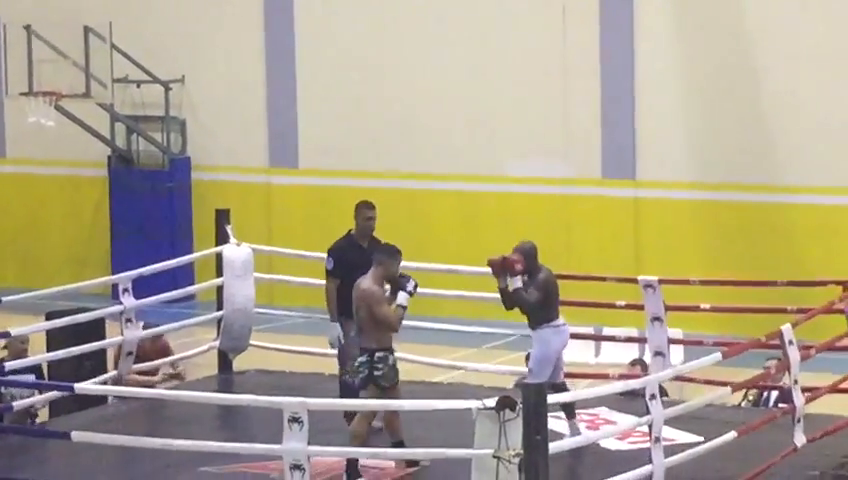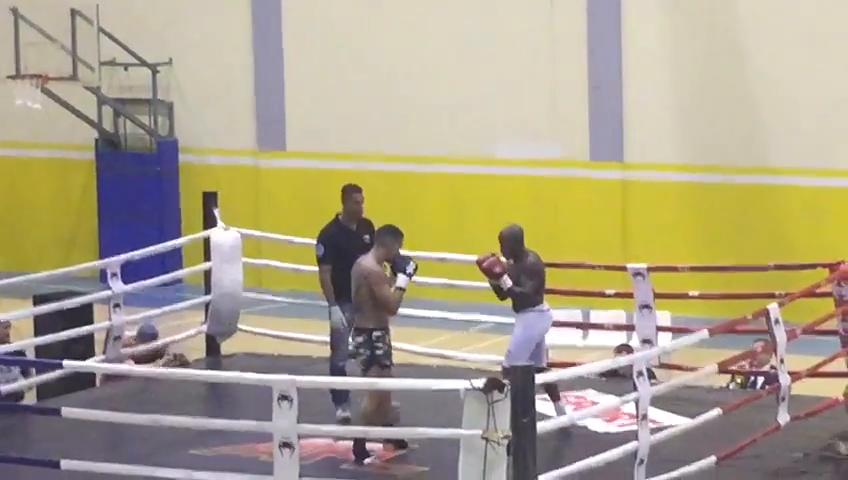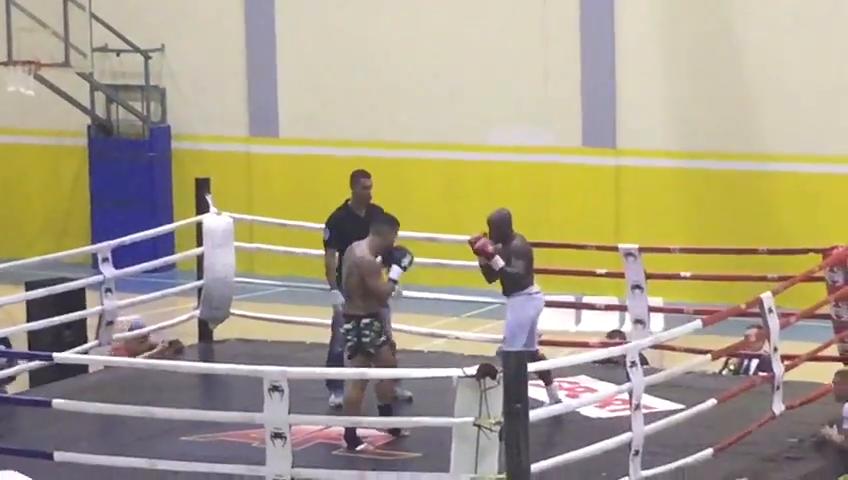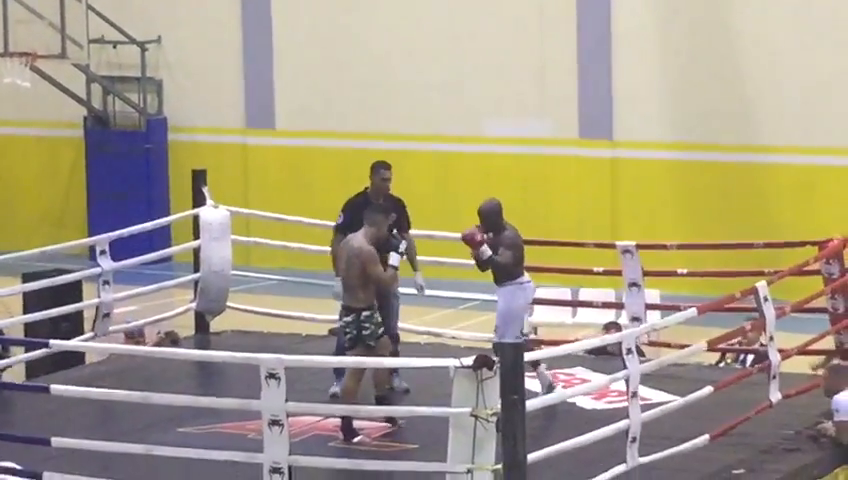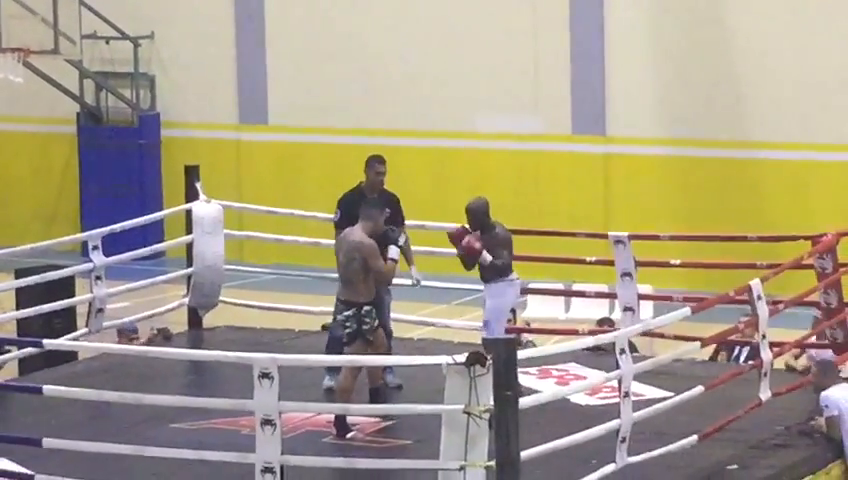
dt=0.3s
person 1, frame 1
left shoulder: (368, 284)
right shoulder: (371, 290)
right elbow: (393, 324)
left wrist: (396, 293)
right wrist: (404, 295)
left hip: (381, 354)
right hip: (374, 357)
right knee: (366, 413)
person 1, frame 2
left shoulder: (365, 263)
right shoulder: (372, 270)
right elbow: (392, 306)
left wrist: (396, 275)
right wrist: (404, 277)
left hip: (373, 333)
right hip: (371, 336)
left knee: (383, 389)
right knee: (375, 393)
left ankle: (389, 435)
right ankle: (359, 448)
person 1, frame 3
left shoulder: (358, 248)
right shoulder: (366, 260)
right elbow: (382, 296)
left wrist: (387, 262)
right wrist: (398, 268)
left hip: (366, 320)
right hip: (359, 323)
left knee: (388, 365)
right knee: (359, 380)
left ankle: (386, 419)
right ankle: (351, 436)
person 1, frame 4
left shoulder: (351, 241)
right shoulder: (365, 250)
right elbow: (386, 283)
left wrist: (384, 253)
right wrist: (395, 255)
left hip: (366, 311)
right hip: (358, 315)
left knee: (385, 354)
right knee: (355, 371)
left ankle: (383, 408)
right ankle: (347, 428)
person 1, frame 5
left shoulder: (345, 235)
right shoulder: (365, 244)
right elbow: (386, 276)
left wrist: (386, 245)
right wrist: (395, 248)
left hip: (353, 305)
right hip: (357, 310)
left knee: (380, 348)
right knee: (353, 367)
left ankle: (377, 402)
right ankle: (340, 422)
person 2, frame 1
left shoulder: (376, 245)
right shoulder: (340, 249)
right elbow: (331, 287)
right wrist: (334, 323)
right hip: (348, 320)
right knee: (348, 371)
right ankle: (352, 419)
person 2, frame 2
left shoulder: (367, 226)
right shoulder: (329, 234)
right elbow: (324, 273)
right wrist: (333, 308)
right hip: (343, 302)
right knee: (340, 355)
right ankle: (341, 404)
person 2, frame 3
left shoulder: (377, 213)
right shoulder: (338, 218)
right elbow: (330, 256)
right wrist: (335, 290)
right knee: (339, 340)
left ankle: (393, 384)
right ankle: (336, 390)
person 2, frame 4
left shoulder: (396, 205)
right shoulder: (354, 205)
left elbow: (406, 239)
right elbow: (337, 241)
left wrist: (417, 272)
right wrist: (338, 278)
left knee: (391, 329)
left ankle: (392, 374)
right ankle: (339, 379)
person 2, frame 5
left shoulder: (391, 200)
right shoulder: (349, 200)
left elbow: (400, 234)
right elbow: (340, 238)
left wrist: (412, 267)
left knee: (383, 324)
left ankle: (385, 370)
right ankle: (331, 373)
person 3, frame 1
left shoulder: (543, 279)
right shoulder: (530, 277)
left elbow: (528, 304)
right elbow: (509, 304)
left wrist: (515, 278)
right wrist: (502, 278)
left hip: (549, 334)
right hip: (550, 332)
right knee: (556, 383)
right ankle: (575, 431)
person 3, frame 2
left shoulder: (530, 263)
right shoulder: (515, 262)
left elbow: (526, 295)
right elbow: (503, 295)
left wrist: (503, 279)
right wrist: (493, 277)
left hip: (533, 317)
right hip: (533, 316)
left knee: (510, 369)
right knee: (539, 367)
right ankle: (561, 413)
person 3, frame 3
left shoulder: (517, 247)
right shoulder: (504, 245)
left elbow: (517, 276)
right elbow: (491, 277)
left wrist: (495, 259)
right wrist: (483, 258)
left hip: (523, 301)
right hip: (526, 300)
right knee: (531, 351)
right ankle: (554, 398)
person 3, frame 4
left shoulder: (508, 237)
right shoulder: (496, 234)
left elbow: (503, 266)
right elbow: (484, 266)
left wrist: (482, 248)
right wrist: (476, 247)
left hip: (514, 290)
right hip: (516, 288)
left knee: (502, 344)
right knee: (514, 339)
right ankle: (545, 381)
person 3, frame 5
left shoulder: (499, 235)
right shoulder: (477, 231)
left elbow: (505, 268)
right elbow: (468, 265)
left wrist: (482, 255)
right wrist: (460, 247)
left hip: (503, 287)
right hip: (492, 287)
left knee: (490, 339)
right knee: (494, 337)
